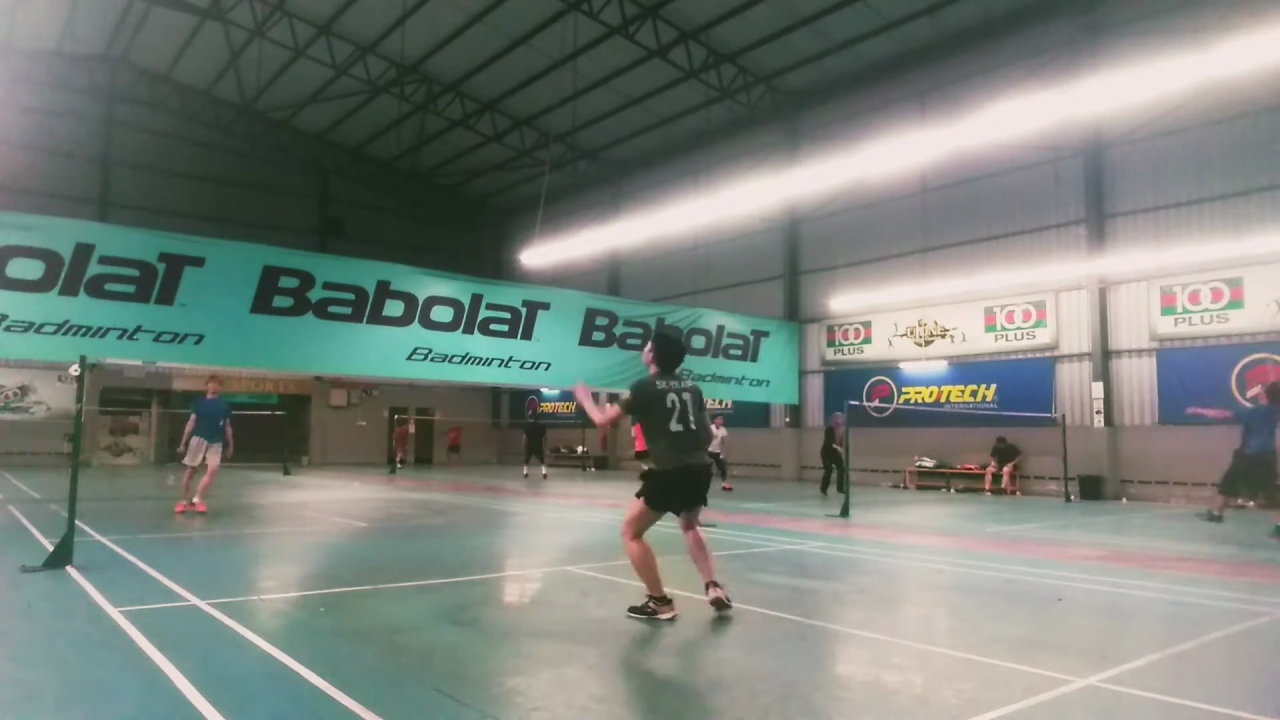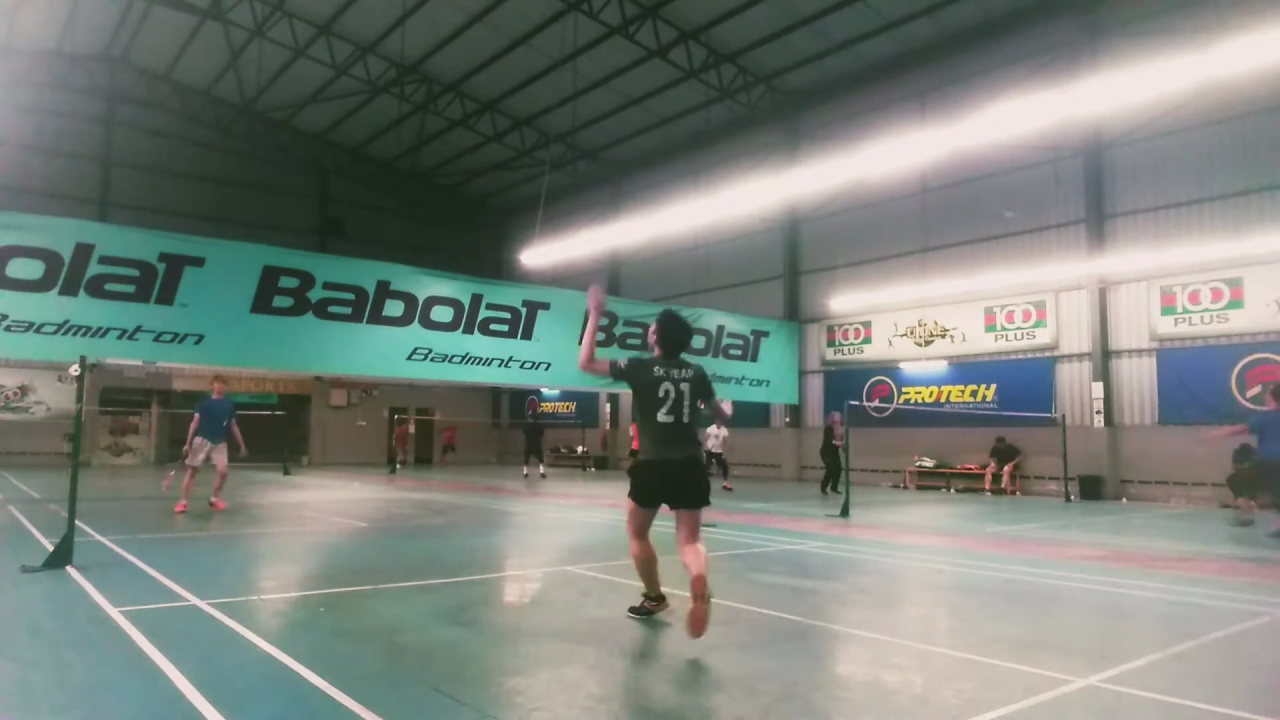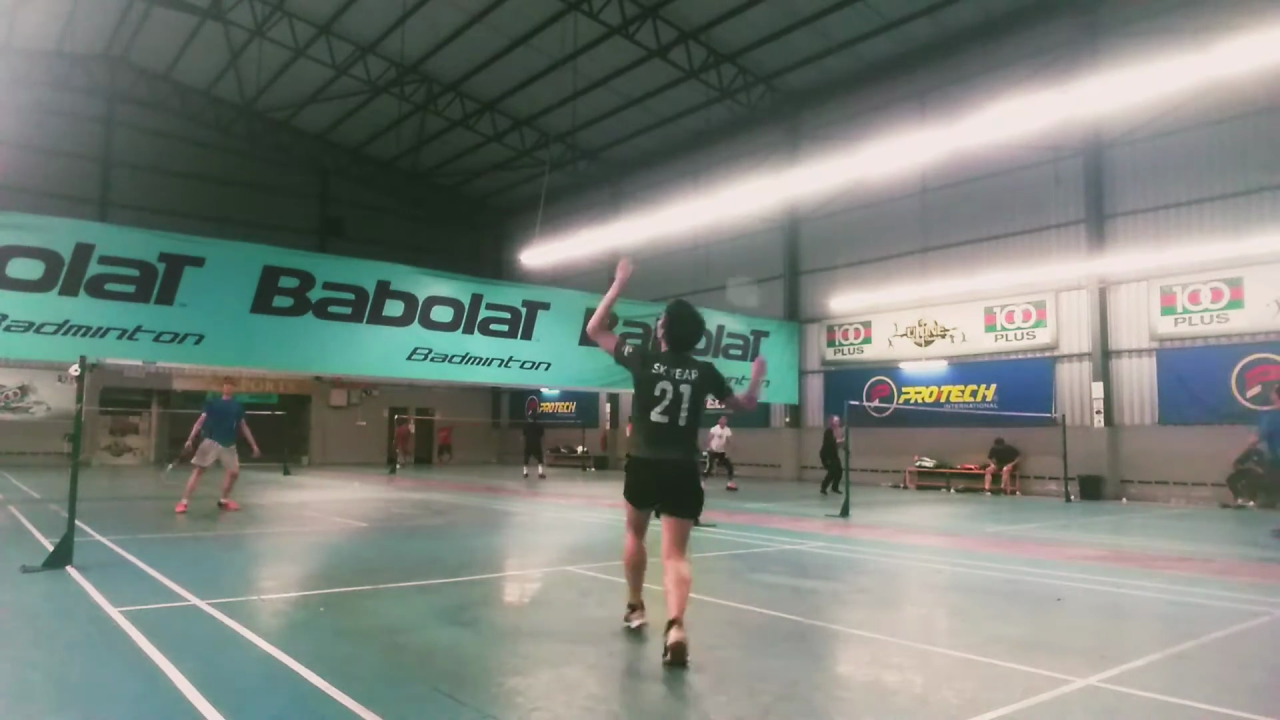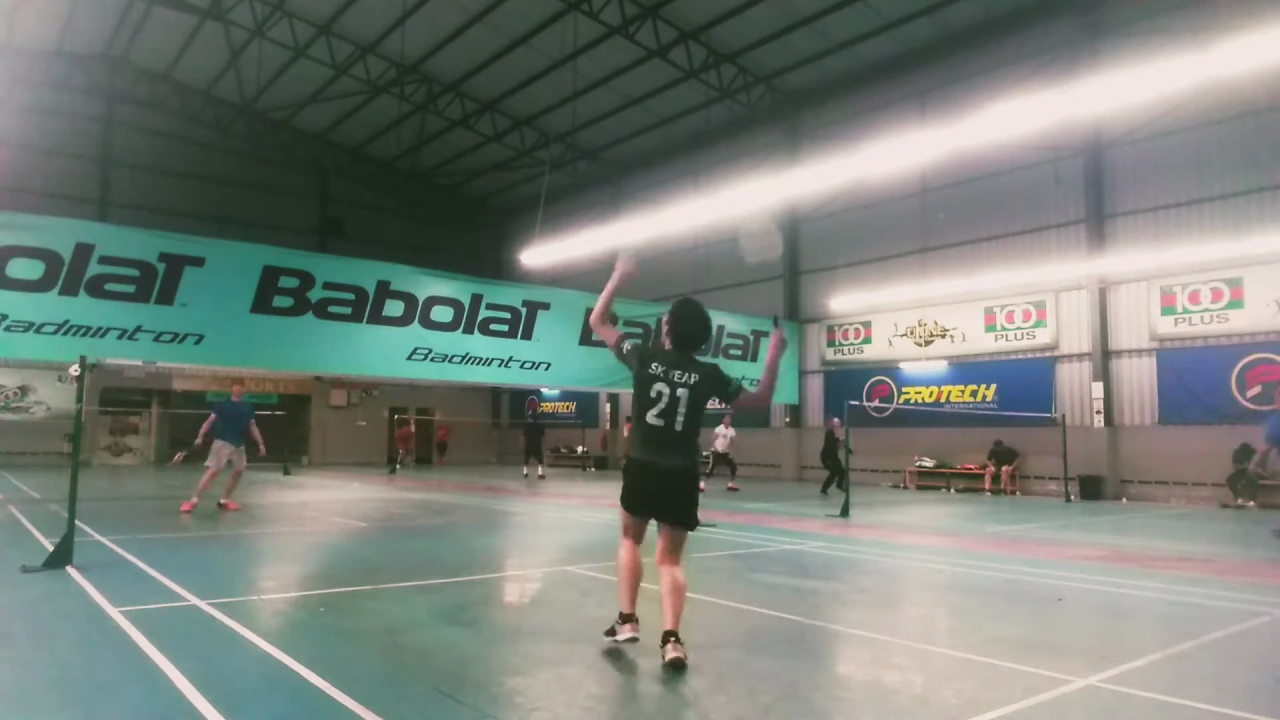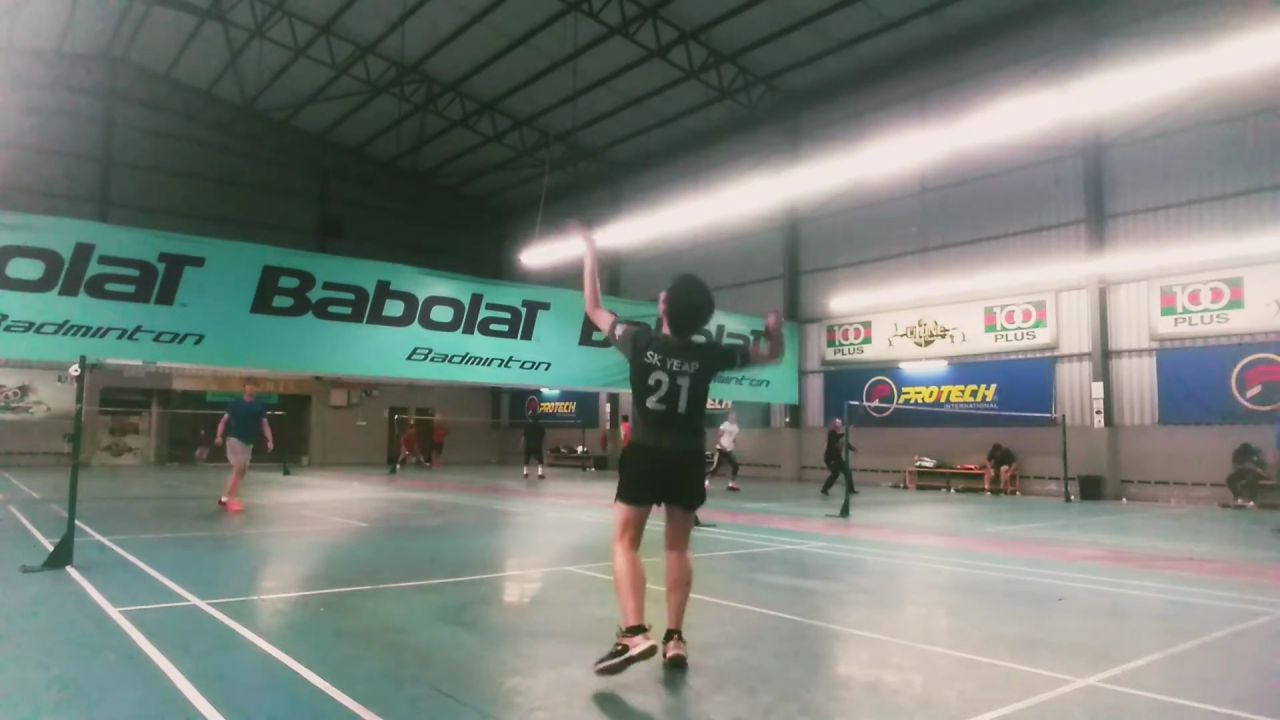
dt=0.1s
person 1, frame 1
left shoulder: (644, 388)
right shoulder: (691, 388)
left elbow: (604, 420)
right elbow: (706, 432)
left wrist: (585, 399)
left hip: (666, 474)
right hip: (698, 470)
left knee: (631, 533)
right knee: (691, 530)
left ankle: (660, 601)
right ankle: (714, 587)
person 1, frame 2
left shoulder: (640, 367)
right shoulder: (697, 374)
left elbow: (586, 363)
right elbow: (721, 413)
left wrist: (594, 314)
right wrist: (727, 409)
left hip: (654, 466)
right hip: (691, 466)
left knee: (637, 533)
right knee: (689, 541)
left ankle: (655, 598)
right ankle: (699, 593)
person 1, frame 3
left shoulder: (643, 360)
right shoulder: (705, 372)
left elbow: (594, 331)
right elbow: (745, 403)
left wrist: (617, 285)
right wrist: (758, 373)
left hip: (644, 466)
right hip: (685, 472)
left knee: (634, 534)
right knee: (676, 555)
left ankle: (635, 607)
right ankle: (676, 628)
person 1, frame 4
left shoulder: (643, 359)
right shoulder: (709, 375)
left elbow: (598, 323)
right elbow: (758, 400)
left wrist: (618, 276)
right wrist: (774, 354)
left hip: (642, 470)
right hip: (682, 476)
left knee: (630, 541)
right knee: (669, 562)
left ankle: (626, 620)
right ankle: (671, 640)
person 1, frame 5
left shoulder: (640, 342)
right shoulder: (711, 354)
left elbow: (593, 308)
right elbow: (770, 356)
left wrist: (591, 256)
left hip: (645, 457)
right hip: (687, 459)
left knee: (624, 544)
right knee: (676, 547)
left ankle: (632, 635)
right ankle: (674, 638)
